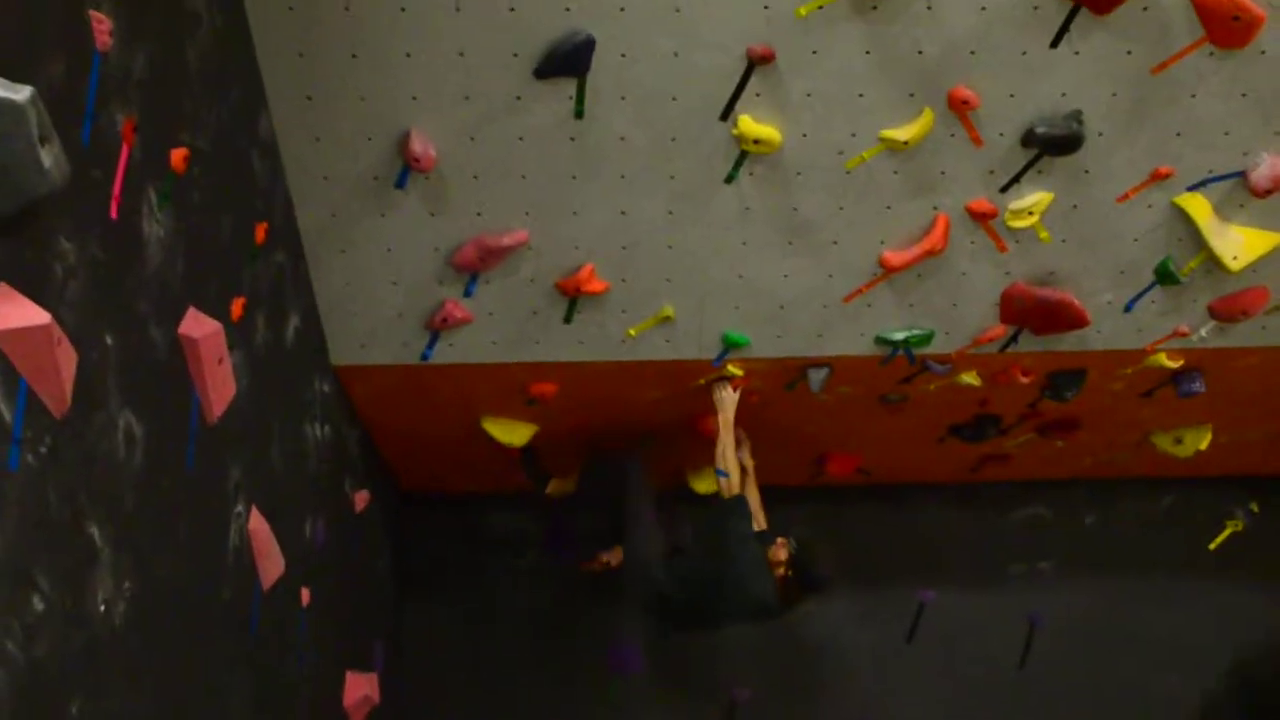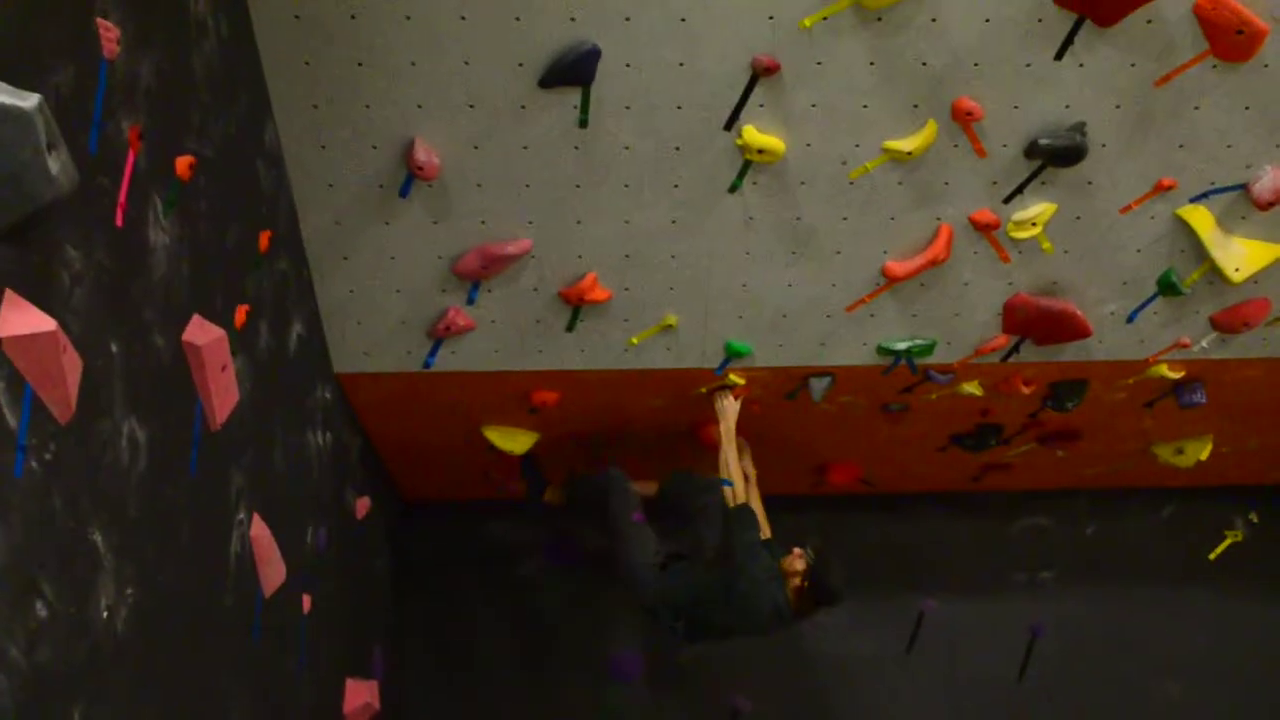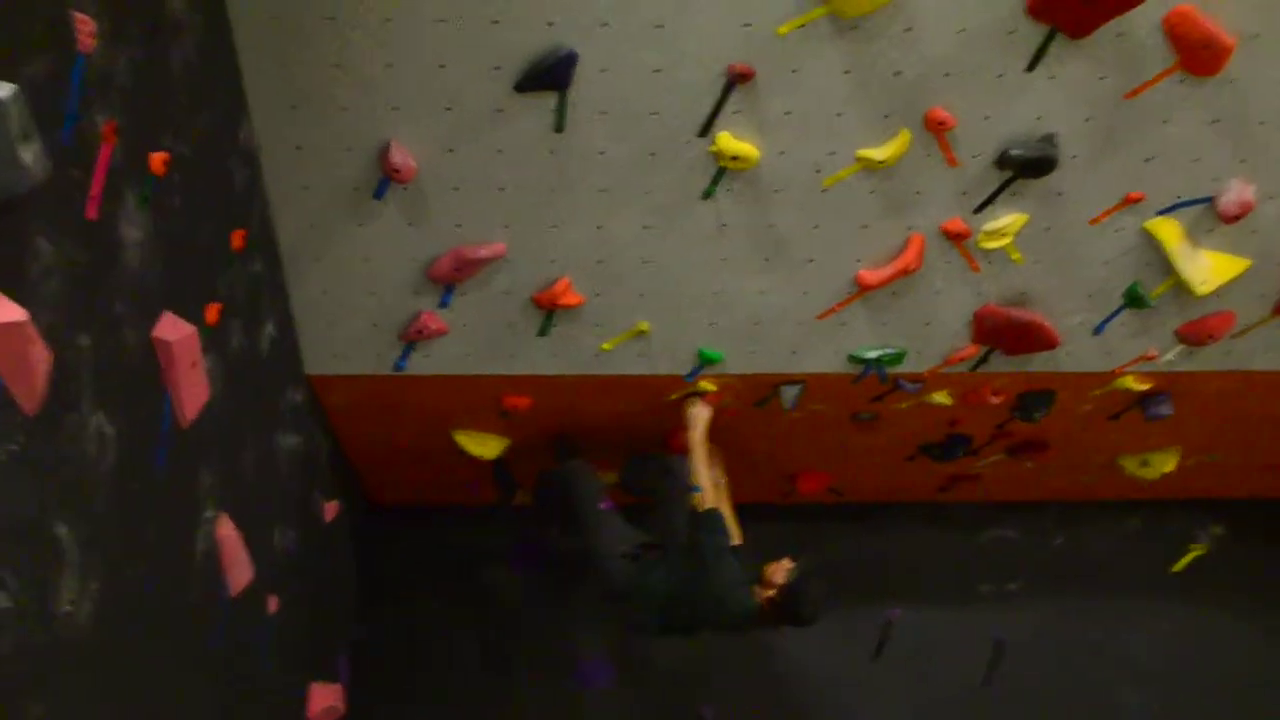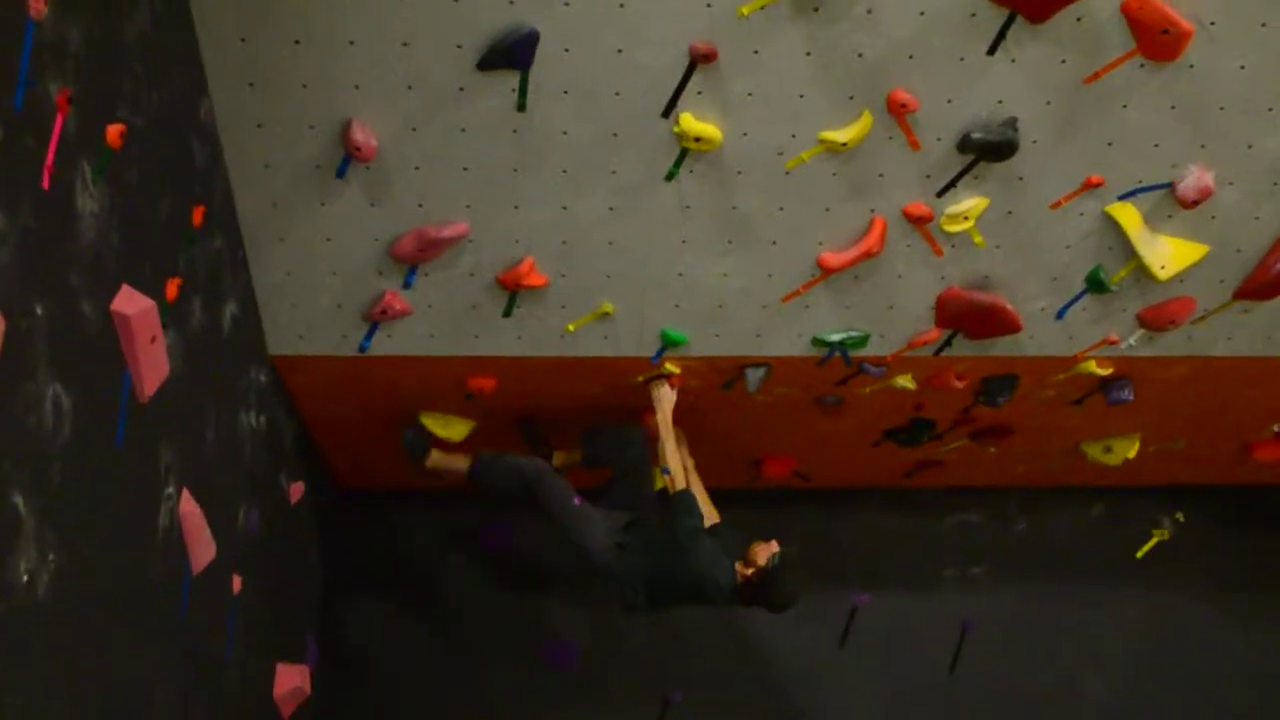
dt=0.4s
person 1, frame 1
left shoulder: (747, 577)
right shoulder: (770, 591)
left elbow: (730, 490)
right elbow: (757, 526)
left wrist: (726, 417)
right wrist: (748, 466)
left hip: (658, 585)
right hip: (679, 569)
left knee: (628, 470)
right ankle: (619, 555)
person 1, frame 2
left shoulder: (760, 588)
right shoulder: (778, 589)
left elbow: (737, 504)
right elbow: (762, 536)
left wrist: (727, 428)
right wrist: (750, 474)
left hip: (660, 581)
right hip: (694, 567)
left knee: (612, 482)
person 1, frame 3
left shoulder: (727, 592)
right shoulder: (749, 589)
left elbow: (705, 507)
right elbow: (734, 544)
left wrist: (697, 433)
right wrist: (720, 483)
left hip: (632, 569)
right hip: (666, 558)
left knee: (577, 474)
right knee: (676, 469)
left ankle: (531, 496)
person 1, frame 4
left shoulder: (707, 571)
right shoulder: (732, 549)
left elbow: (678, 489)
right elbow: (711, 520)
left wrist: (665, 414)
right wrist: (688, 463)
left hip: (618, 553)
right hip: (641, 528)
left knee: (537, 475)
right knee: (635, 439)
left ankle: (433, 458)
right ankle: (557, 458)
